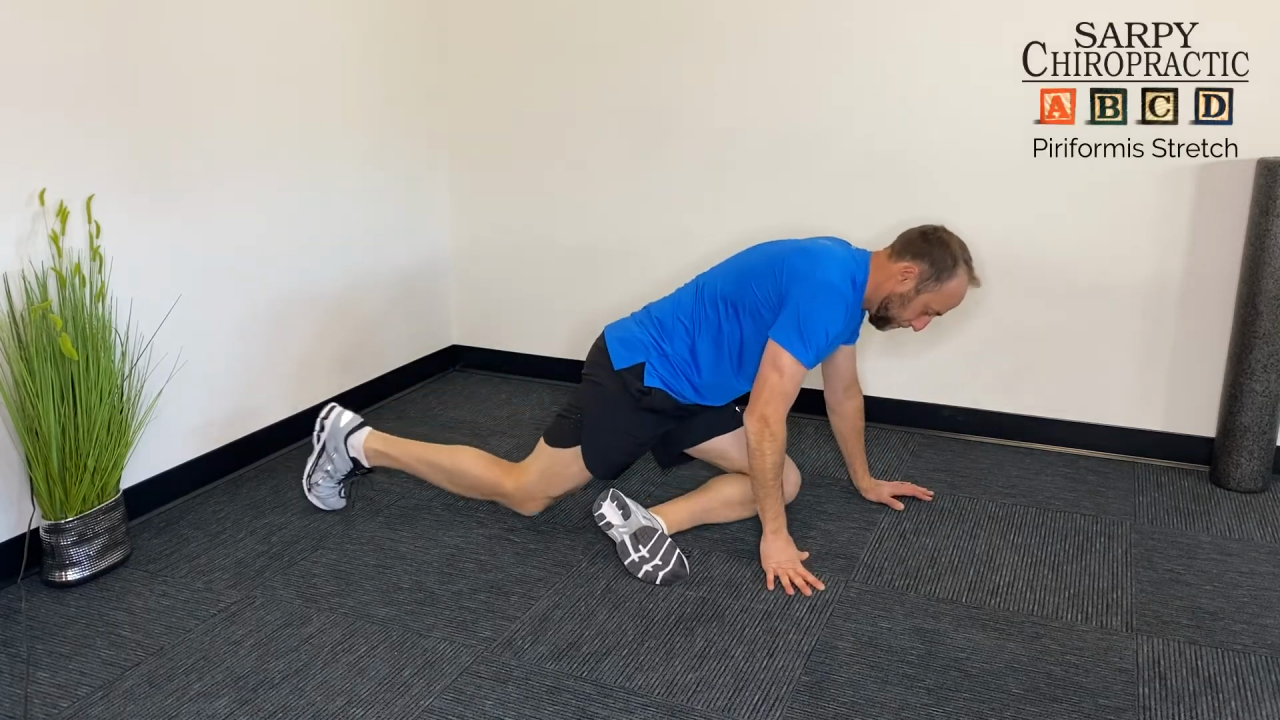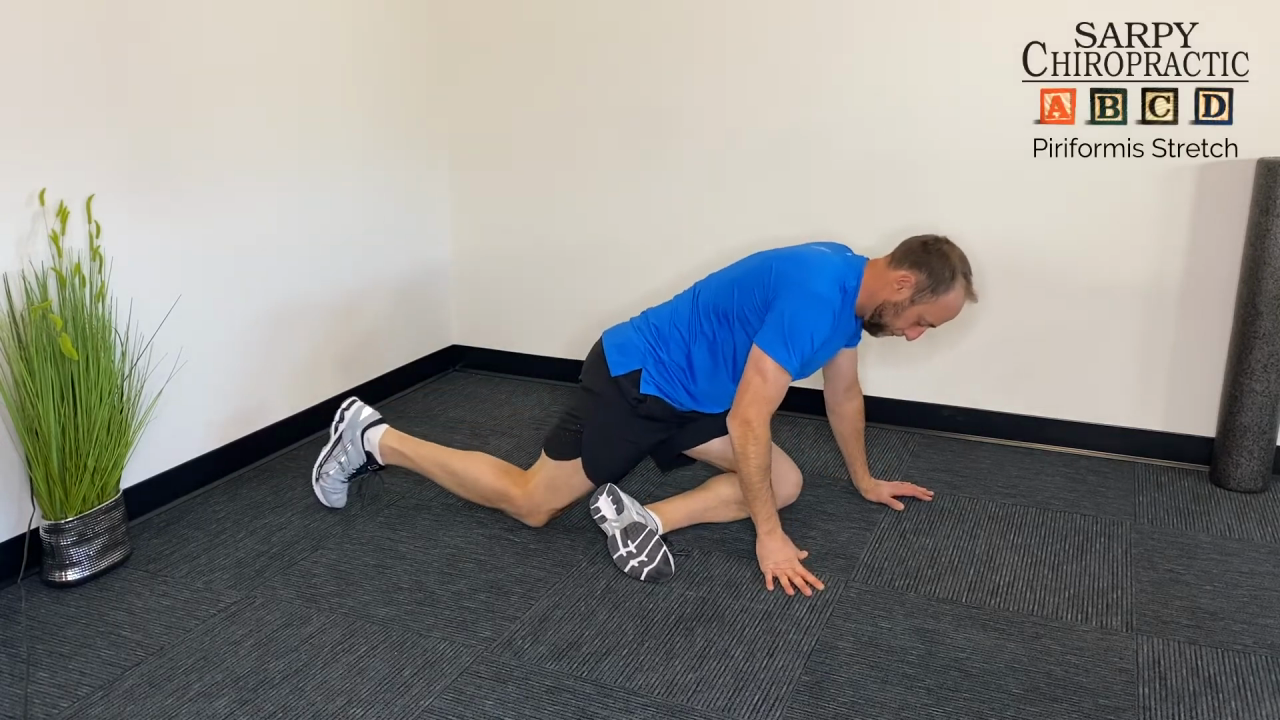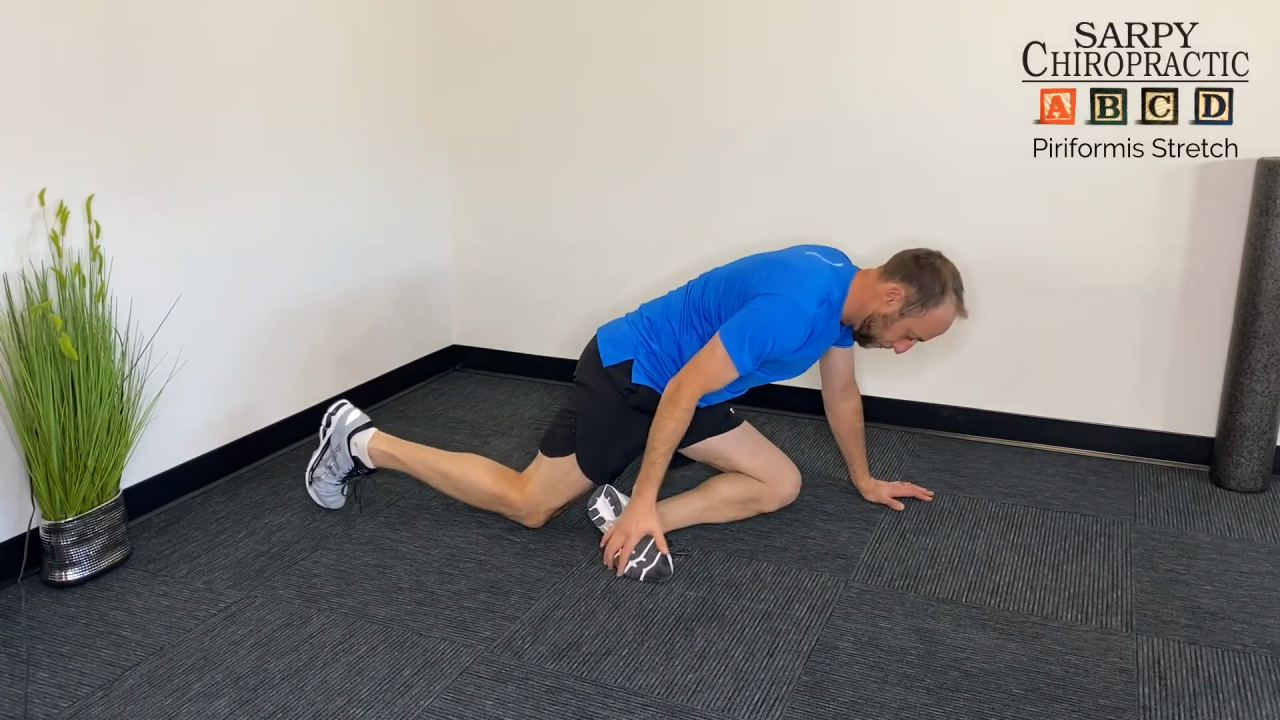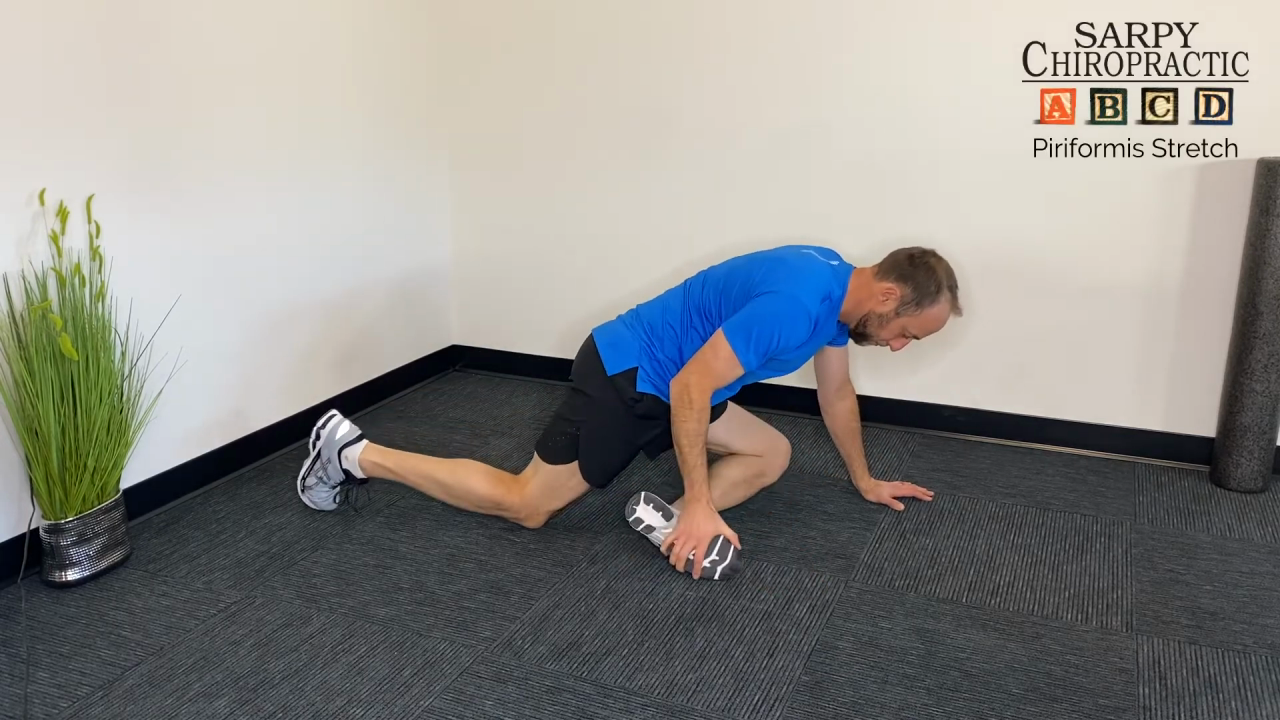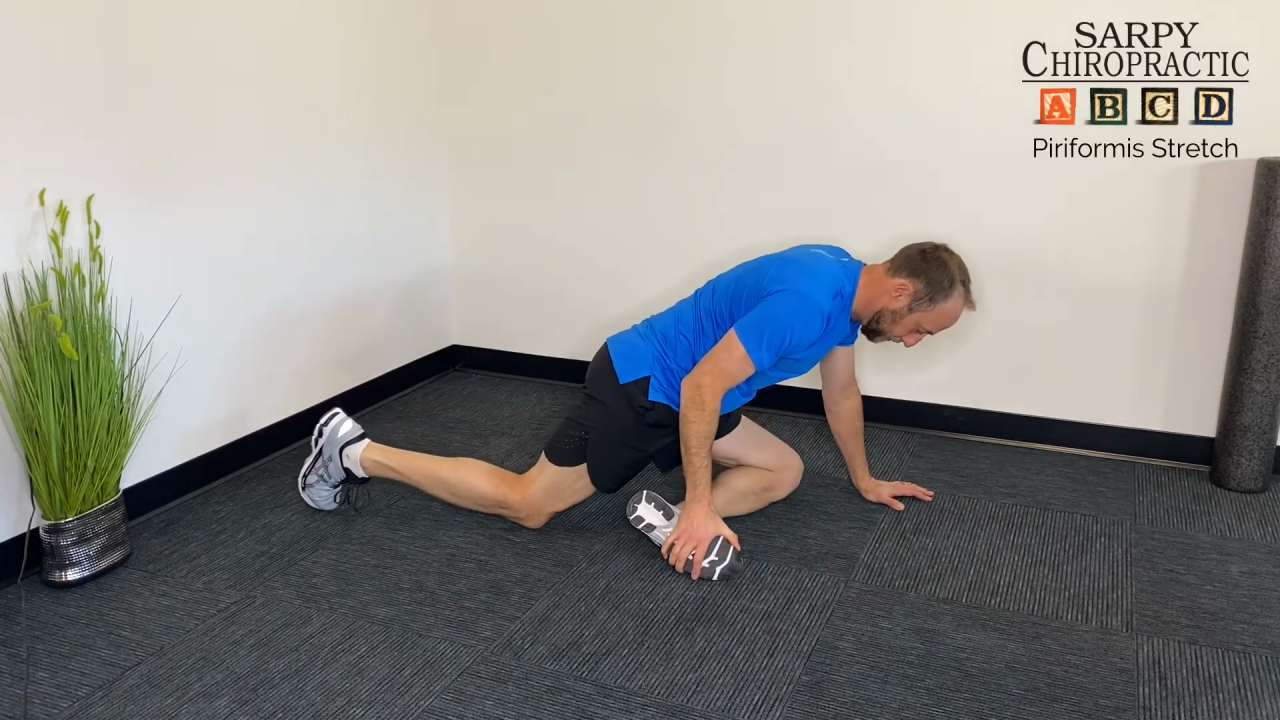
dt=0.5s
person 1, frame 1
left shoulder: (849, 282)
right shoulder: (827, 287)
left elbow: (844, 391)
right elbow: (764, 418)
left wrist: (866, 481)
right wrist: (775, 536)
left hip: (684, 387)
right hip: (638, 372)
left knee: (783, 480)
right knee: (524, 493)
left ankle: (647, 521)
right ankle: (357, 442)
person 1, frame 2
left shoulder: (851, 285)
right shoulder: (816, 297)
left elbow: (843, 393)
right elbow: (747, 418)
left wrist: (865, 481)
right wrist: (769, 535)
left hip: (682, 392)
right hip: (632, 380)
left knee: (784, 483)
right knee: (529, 503)
left ankle: (641, 518)
right ankle: (374, 438)
person 1, frame 3
left shoulder: (844, 287)
right shoulder: (795, 307)
left elbow: (841, 393)
right elbow: (682, 392)
left wrist: (865, 481)
right wrist: (643, 501)
left hip: (674, 382)
right hip: (629, 374)
left knee: (780, 484)
right knee: (527, 504)
left ankle: (633, 520)
right ankle: (364, 441)
person 1, frame 4
left shoulder: (837, 287)
right shoulder: (795, 303)
left elbow: (837, 392)
right elbow: (691, 388)
left wrist: (865, 481)
right wrist: (700, 504)
left hip: (661, 381)
right hip: (626, 375)
left knee: (772, 454)
right knee: (525, 505)
left ankle: (669, 519)
right ankle: (355, 453)
person 1, frame 5
left shoulder: (846, 283)
right shoulder: (808, 301)
left elbow: (841, 391)
right elbow: (704, 387)
left wrist: (865, 480)
right wrist: (700, 505)
left hip: (672, 389)
right hip: (640, 387)
left knee: (784, 472)
right knee: (527, 504)
left ankle: (669, 518)
right ankle: (357, 452)
